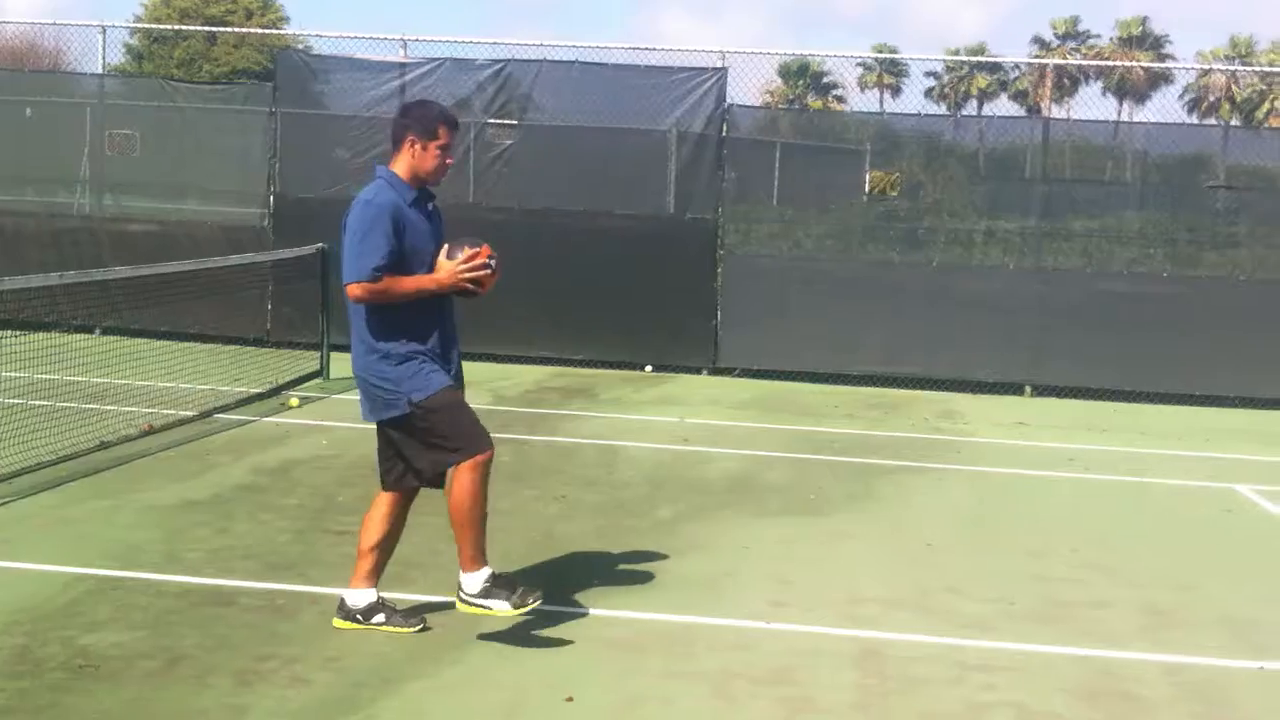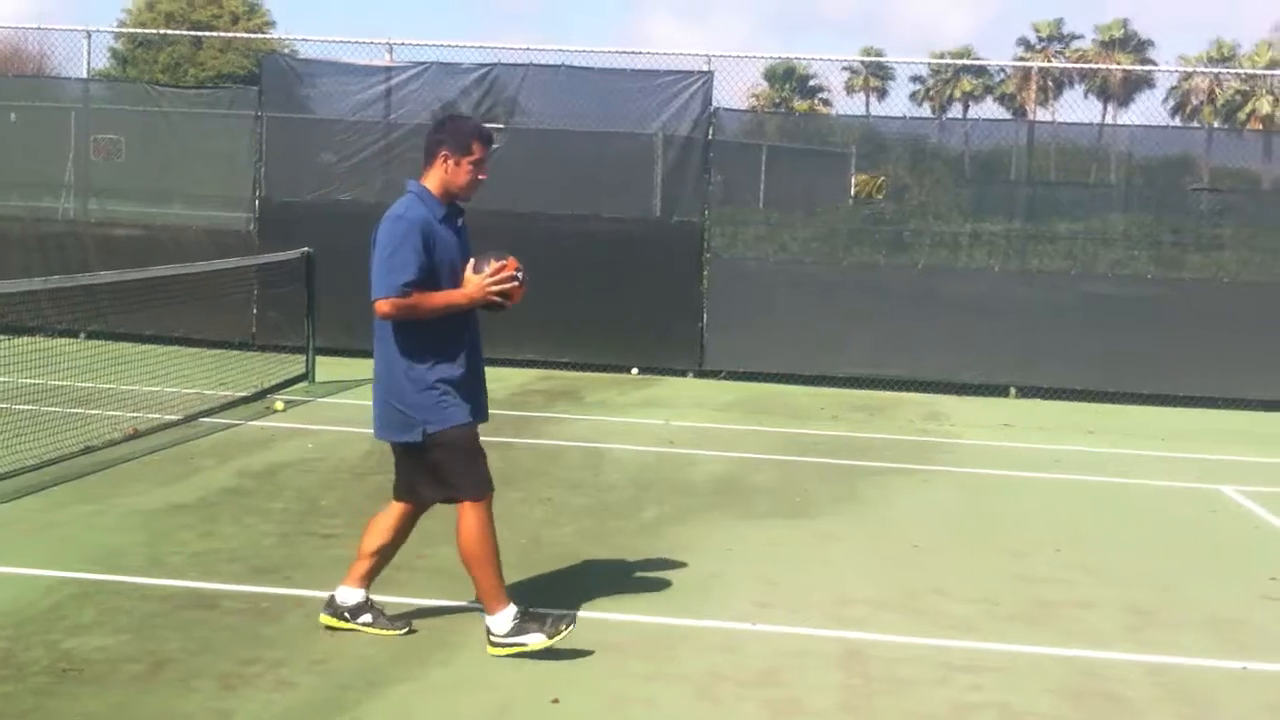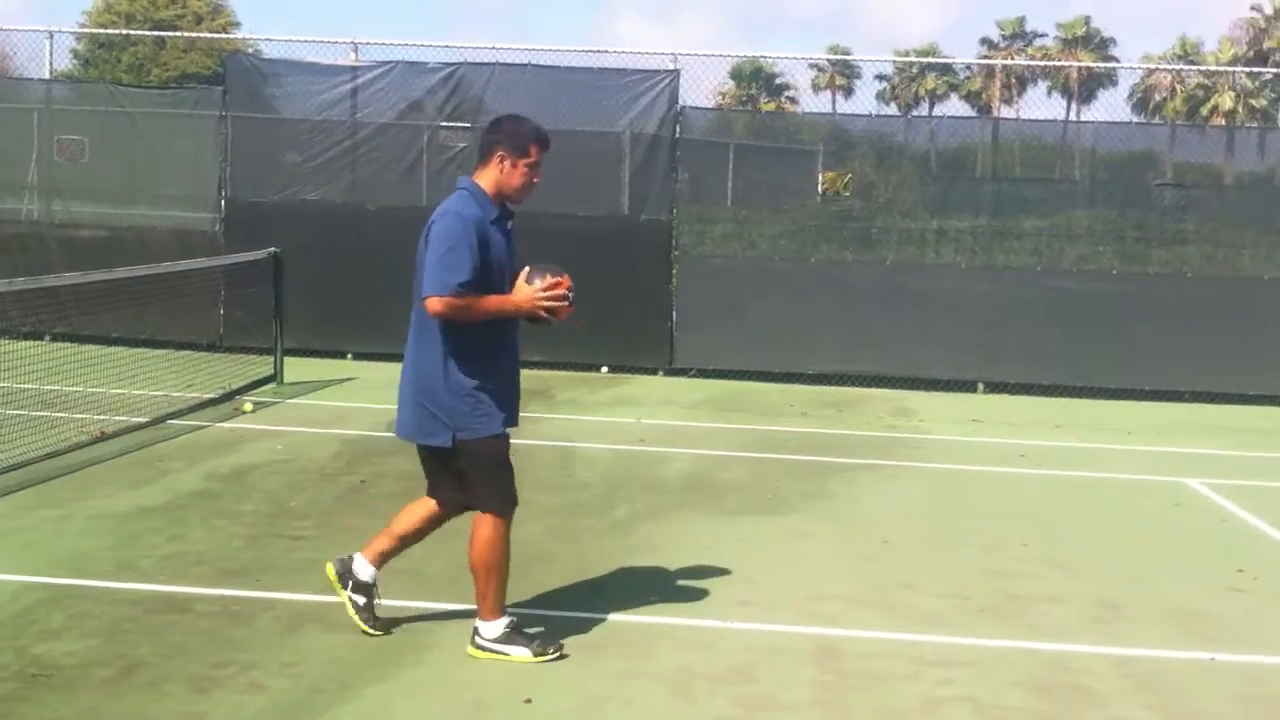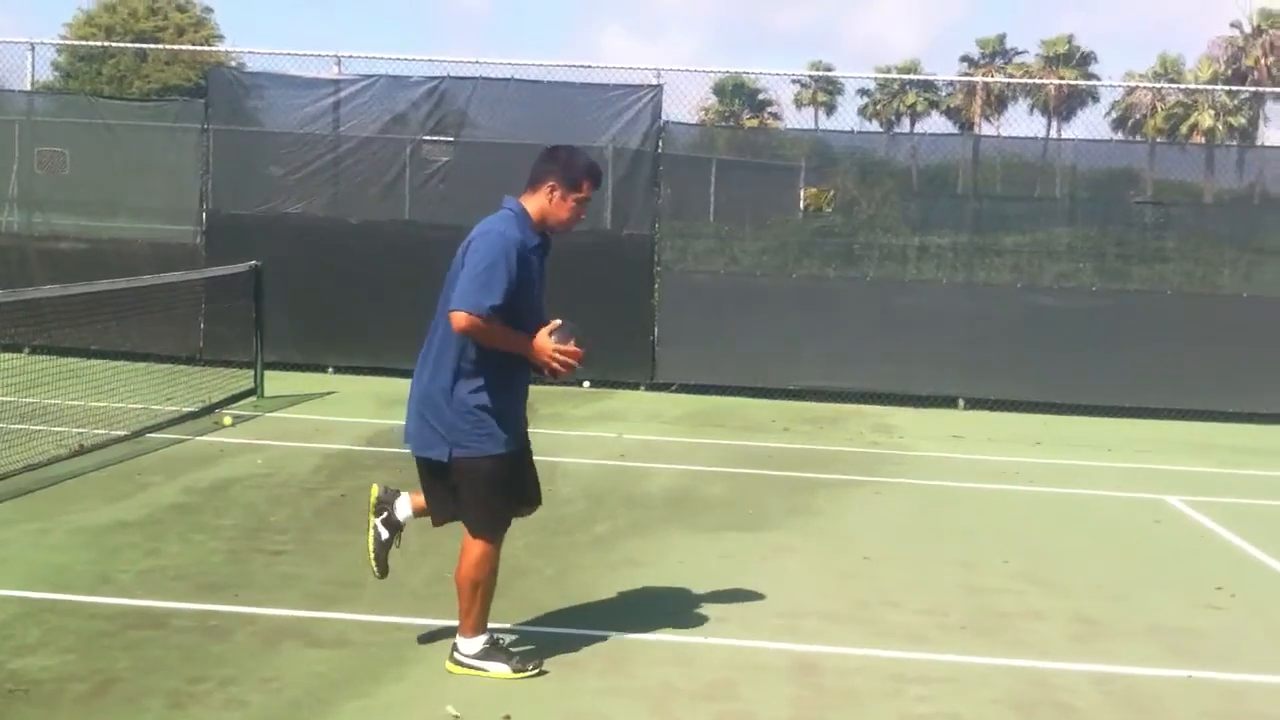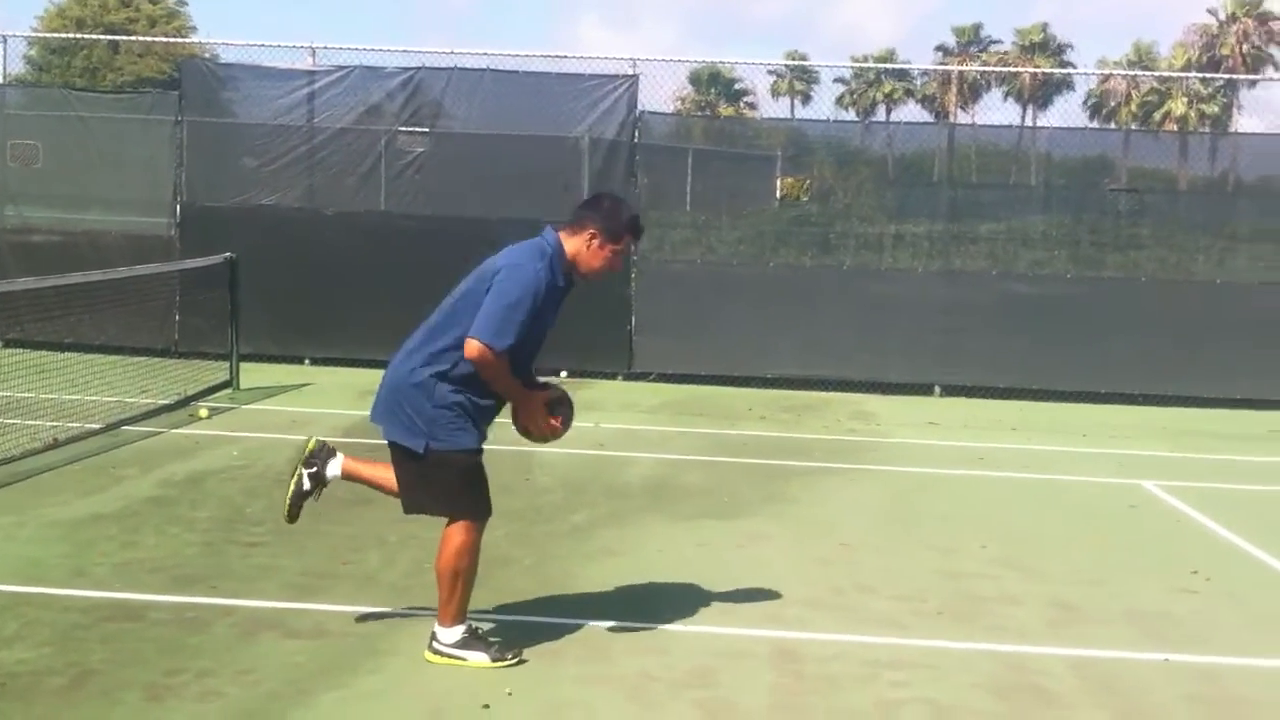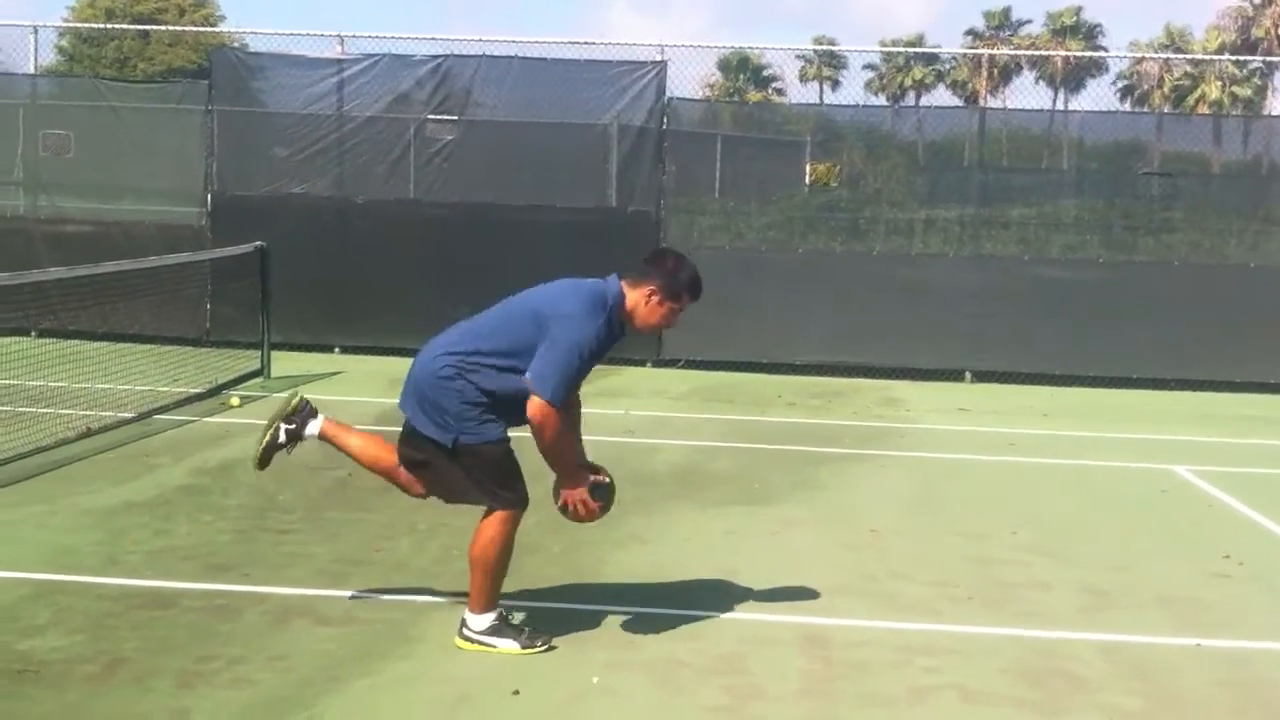
dt=0.4s
person 1, frame 1
left shoulder: (423, 204)
right shoulder: (376, 205)
right elbow: (360, 287)
left wrist: (458, 275)
right wrist: (439, 280)
left hip: (422, 366)
right hip: (398, 367)
left knee: (400, 486)
right knee: (473, 454)
left ankle: (359, 598)
right ankle: (475, 581)
person 1, frame 2
left shoulder: (449, 219)
right shoulder: (407, 221)
right elbow: (389, 303)
left wrist: (486, 289)
right wrist: (467, 295)
left hip: (436, 387)
right hip: (424, 390)
left knee: (412, 497)
right knee: (474, 496)
left ankle: (348, 597)
right ankle: (503, 621)
person 1, frame 3
left shoulder: (492, 217)
right shoulder: (460, 218)
right elbow: (440, 302)
left wrist: (527, 302)
right wrist: (513, 304)
left hip: (469, 390)
right hip: (459, 394)
left knee: (451, 499)
right knee: (495, 507)
left ankle: (360, 568)
right ankle: (492, 629)
person 1, frame 4
left shoulder: (526, 239)
right shoulder: (502, 238)
right elbow: (465, 318)
left wrist: (543, 347)
right wrist: (531, 349)
left hip: (488, 404)
right hip: (463, 407)
left knee: (516, 501)
right knee: (487, 526)
left ankle: (397, 507)
right ankle: (470, 647)
person 1, frame 5
left shoulder: (548, 266)
right shoulder: (531, 272)
right elbow: (480, 351)
left wrist: (531, 396)
right wrist: (526, 404)
left hip: (426, 389)
right hip: (431, 395)
left knee: (425, 487)
right knee: (468, 513)
left ankle: (330, 464)
right ankle: (450, 636)
person 1, frame 6
left shoulder: (598, 305)
right shoulder: (584, 321)
left elbow: (565, 395)
right elbow: (541, 411)
left wrist: (577, 466)
right wrist: (570, 481)
left hip: (442, 377)
right hip: (453, 387)
left knee: (412, 479)
right knee: (506, 502)
left ankle: (310, 423)
right ankle: (479, 624)
